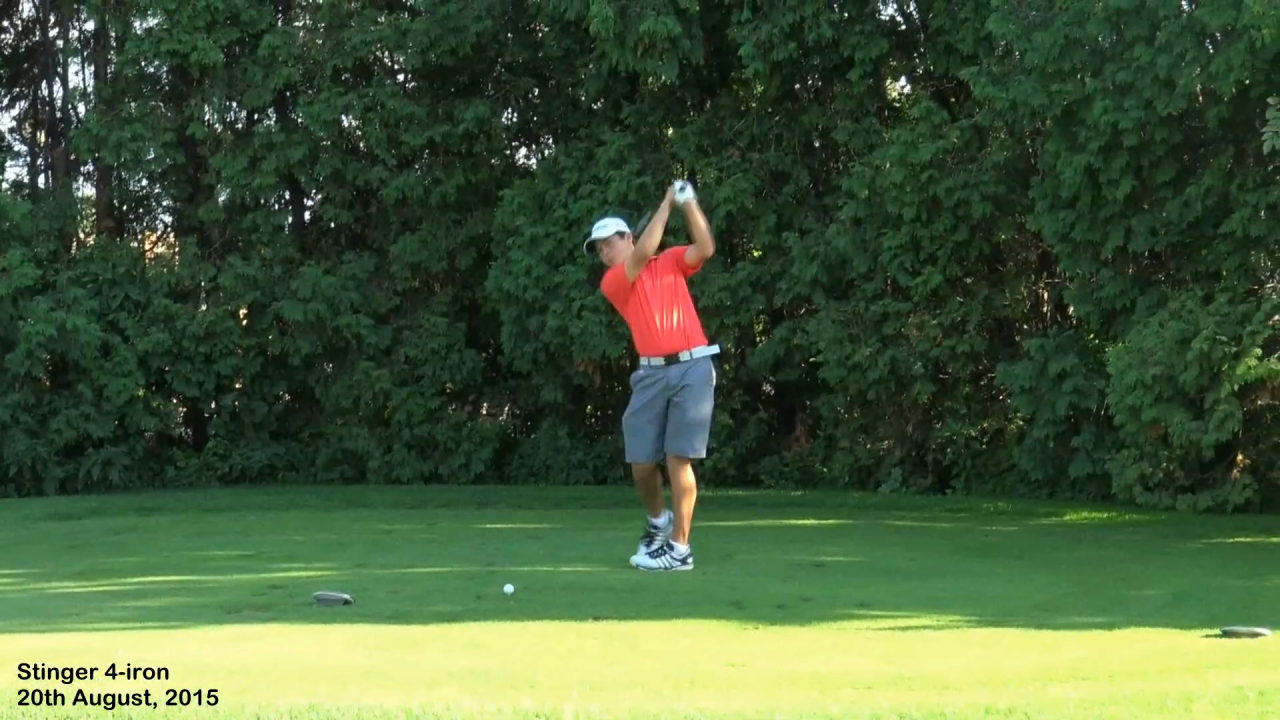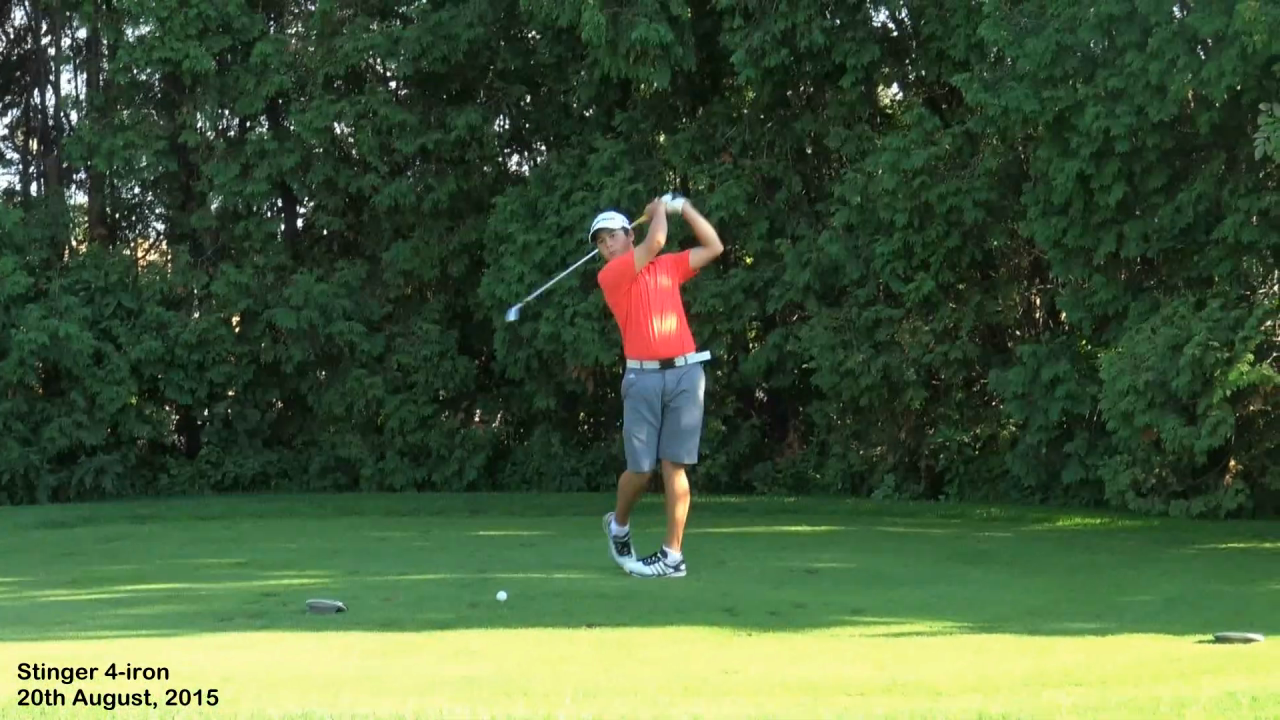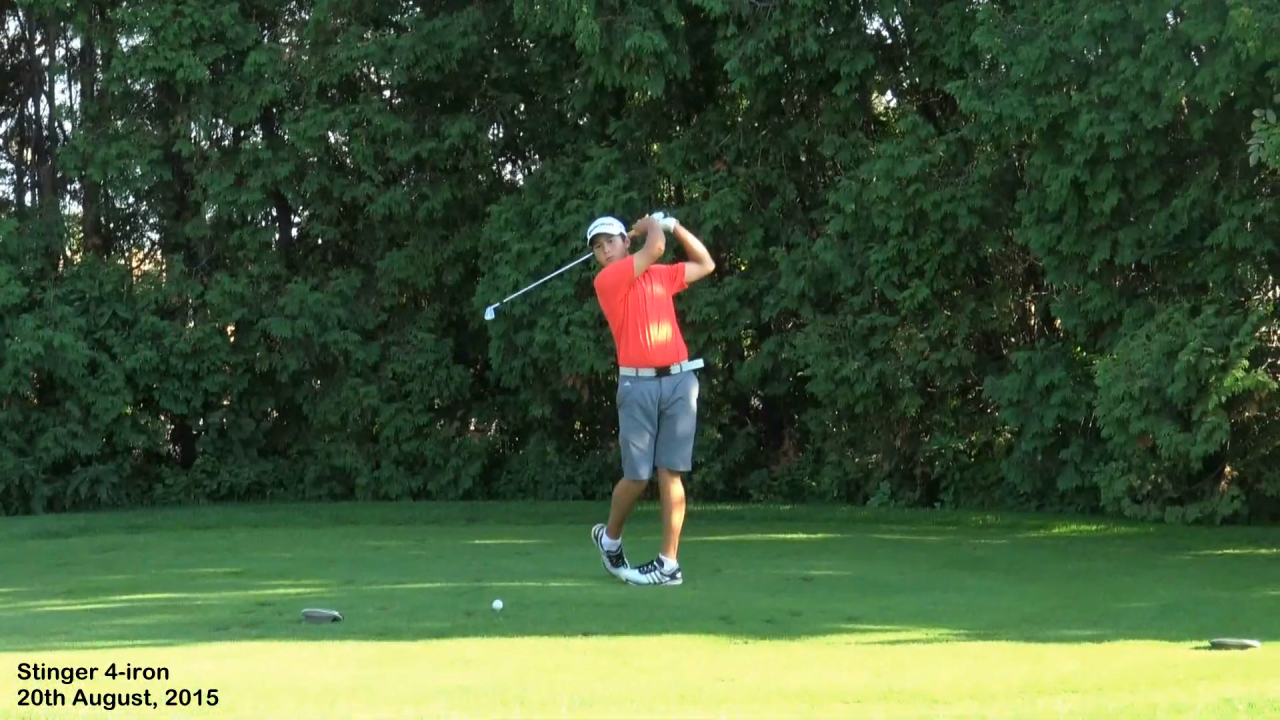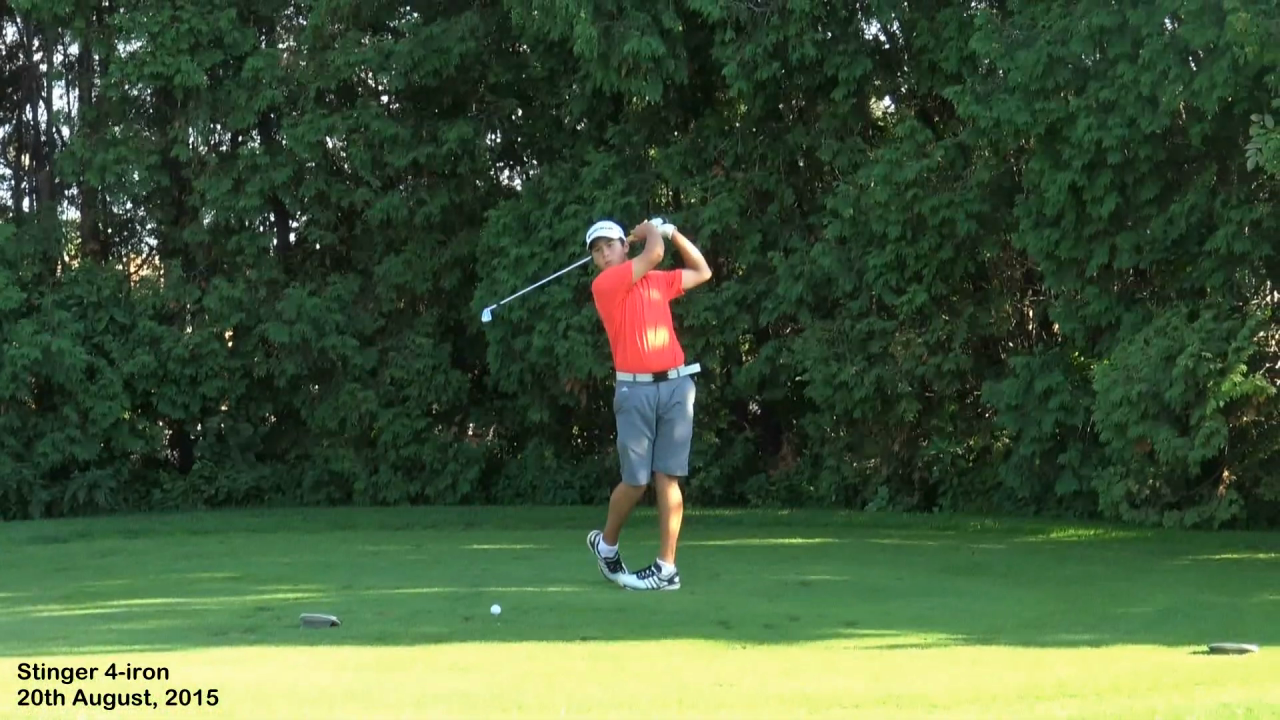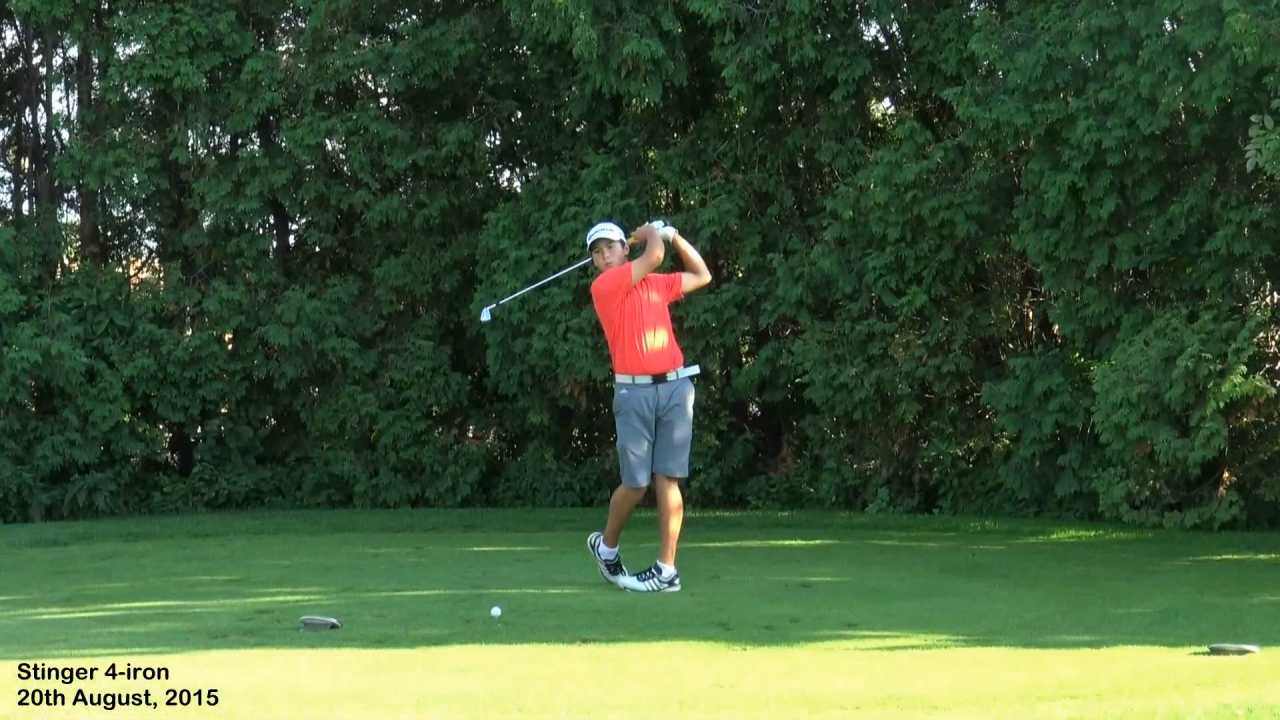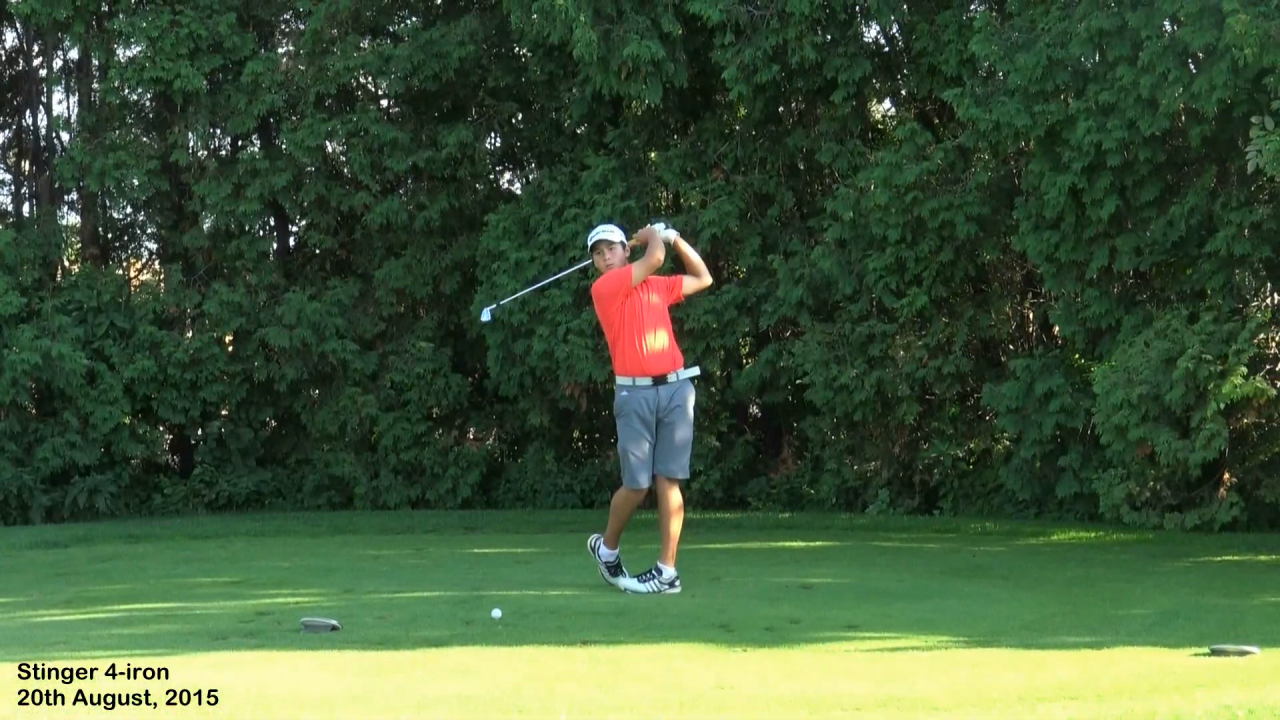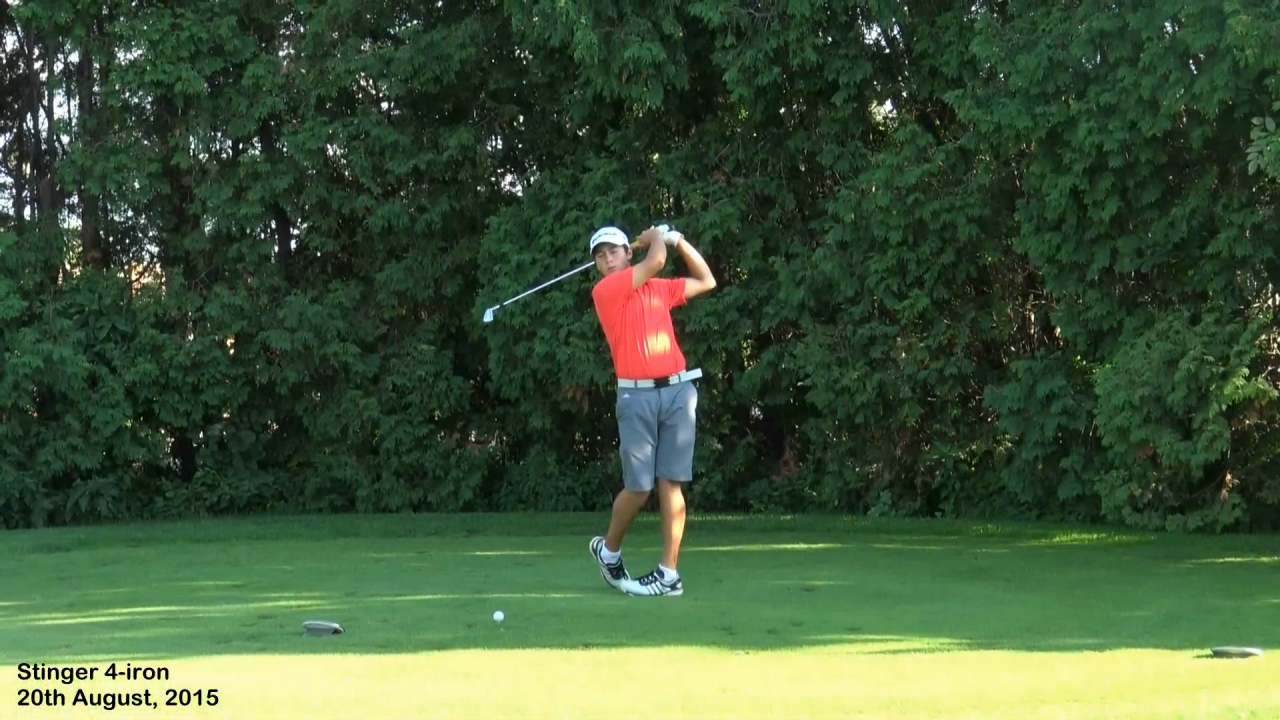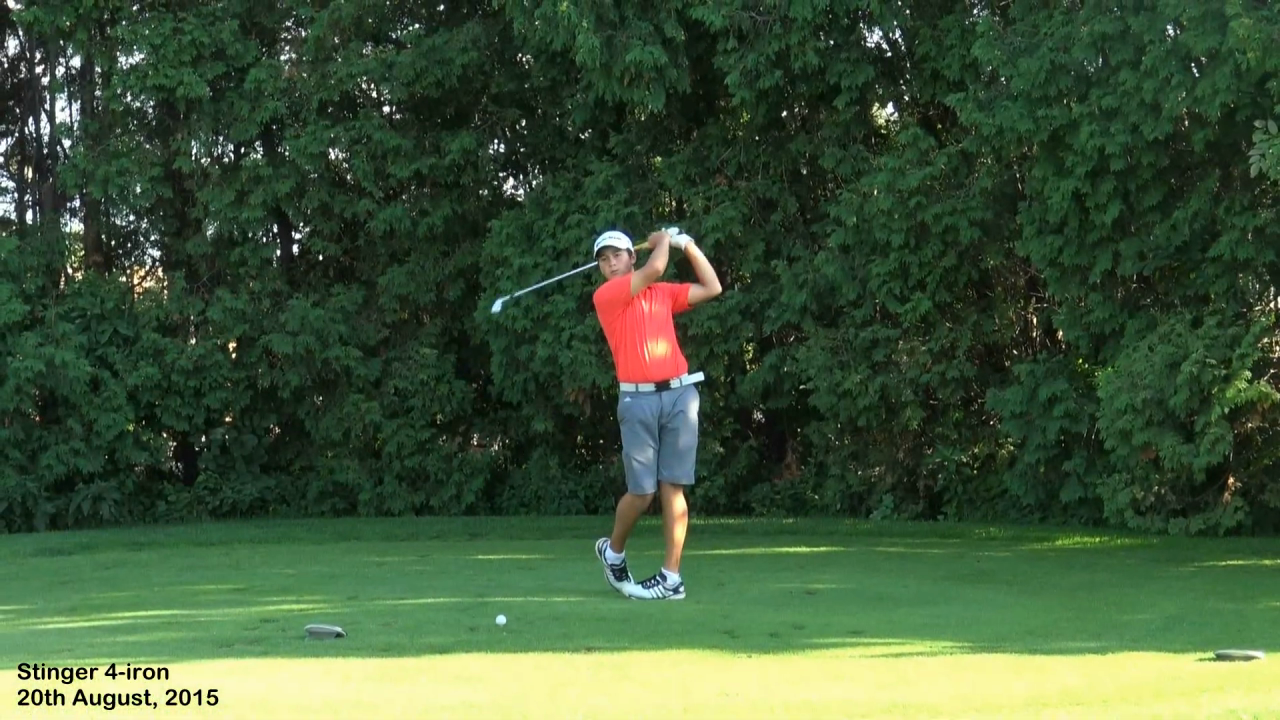
dt=0.2s
person 1, frame 1
left shoulder: (672, 261)
right shoulder: (612, 282)
left elbow: (705, 249)
right elbow: (644, 252)
left wrist: (688, 202)
right wrist: (667, 204)
left hip: (693, 367)
right hip: (652, 372)
left knee: (679, 458)
right knee: (640, 458)
left ankle: (679, 548)
right ankle: (659, 516)
person 1, frame 2
left shoulder: (668, 265)
right shoulder: (609, 276)
left elbow: (714, 248)
right elbow: (655, 242)
left wrist: (682, 207)
right wrist: (658, 211)
left hip: (685, 373)
right hip: (643, 377)
left knee: (674, 464)
right knee: (640, 467)
left ankle: (673, 555)
right ankle: (618, 524)
person 1, frame 3
left shoulder: (661, 275)
right shoulder: (606, 281)
left elbow: (706, 264)
right elbow: (655, 248)
left wrist: (673, 224)
right wrist: (653, 227)
left hip: (679, 380)
right hip: (637, 384)
left knee: (670, 472)
right knee: (637, 475)
left ankle: (668, 562)
right ankle: (609, 537)
person 1, frame 4
left shoulder: (657, 280)
right shoulder: (604, 284)
left elbow: (702, 272)
right elbow: (654, 254)
left wrist: (671, 231)
right wrist: (651, 232)
left hip: (676, 384)
right hip: (635, 389)
left knee: (667, 477)
right knee: (636, 479)
left ankle: (666, 566)
right ankle: (606, 543)
person 1, frame 5
left shoulder: (657, 283)
right shoulder: (603, 286)
left elbow: (702, 276)
right elbow: (654, 256)
left wrist: (673, 234)
right wrist: (653, 234)
left hip: (675, 386)
right hip: (634, 391)
left knee: (667, 478)
right knee: (636, 482)
left ankle: (667, 569)
right ankle: (606, 546)
person 1, frame 6
left shoulder: (657, 285)
right shoulder: (603, 288)
left elbow: (703, 279)
right elbow: (655, 258)
left wrist: (673, 237)
right wrist: (653, 236)
left hip: (675, 388)
right hip: (634, 393)
left knee: (668, 480)
right knee: (636, 484)
left ankle: (667, 570)
right ankle: (606, 547)
person 1, frame 7
left shoulder: (660, 288)
right shoulder: (604, 291)
left elbow: (706, 282)
right elbow: (655, 262)
left wrist: (677, 239)
right wrist: (656, 237)
left hip: (677, 391)
right hip: (636, 395)
left knee: (670, 483)
right knee: (639, 486)
left ankle: (668, 572)
right ankle: (608, 549)
person 1, frame 8
left shoulder: (664, 292)
right shoulder: (604, 296)
left elbow: (712, 289)
right elbow: (654, 270)
left wrist: (686, 244)
right wrist: (662, 240)
left hip: (679, 394)
right hip: (638, 400)
left knee: (672, 486)
right knee: (642, 491)
left ankle: (671, 576)
right ankle: (613, 551)
